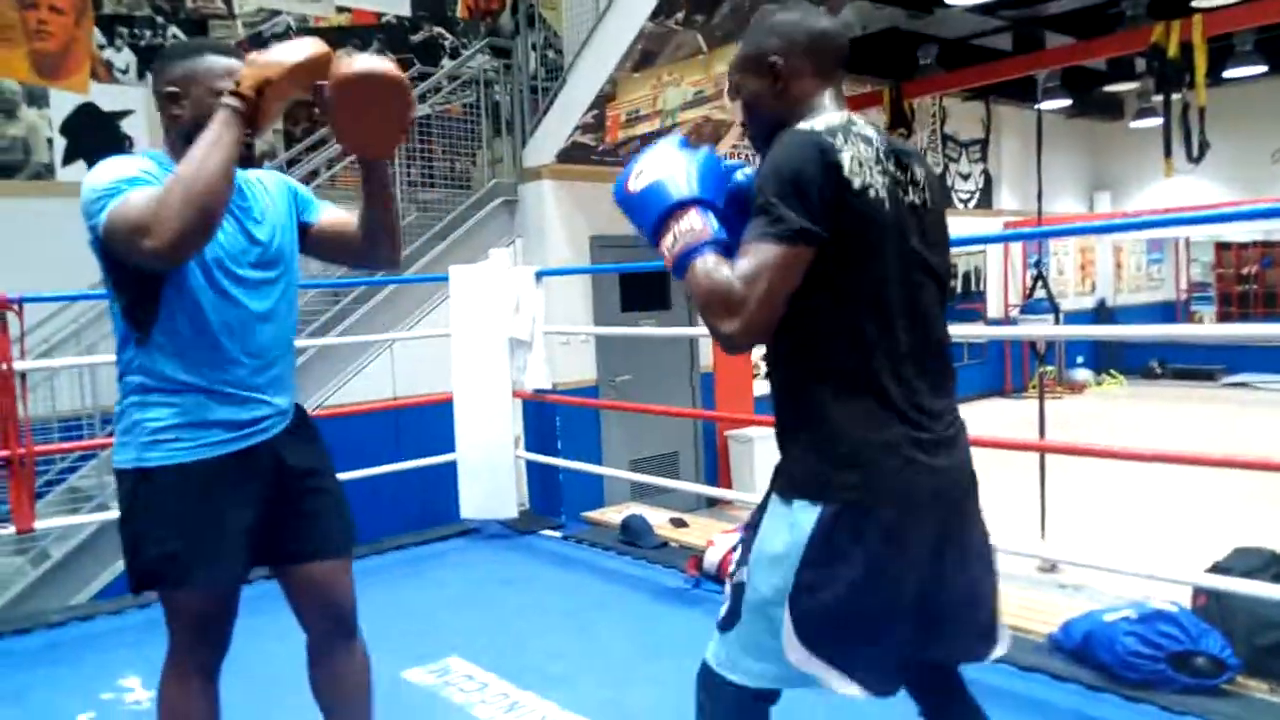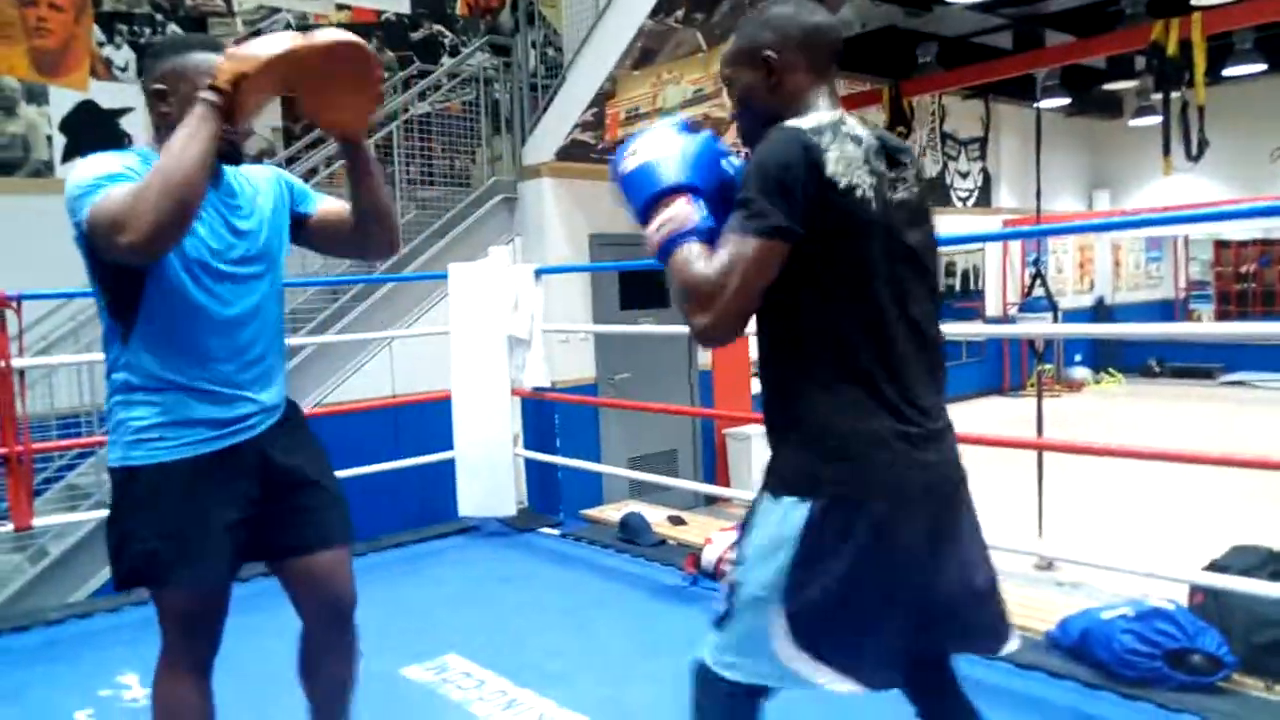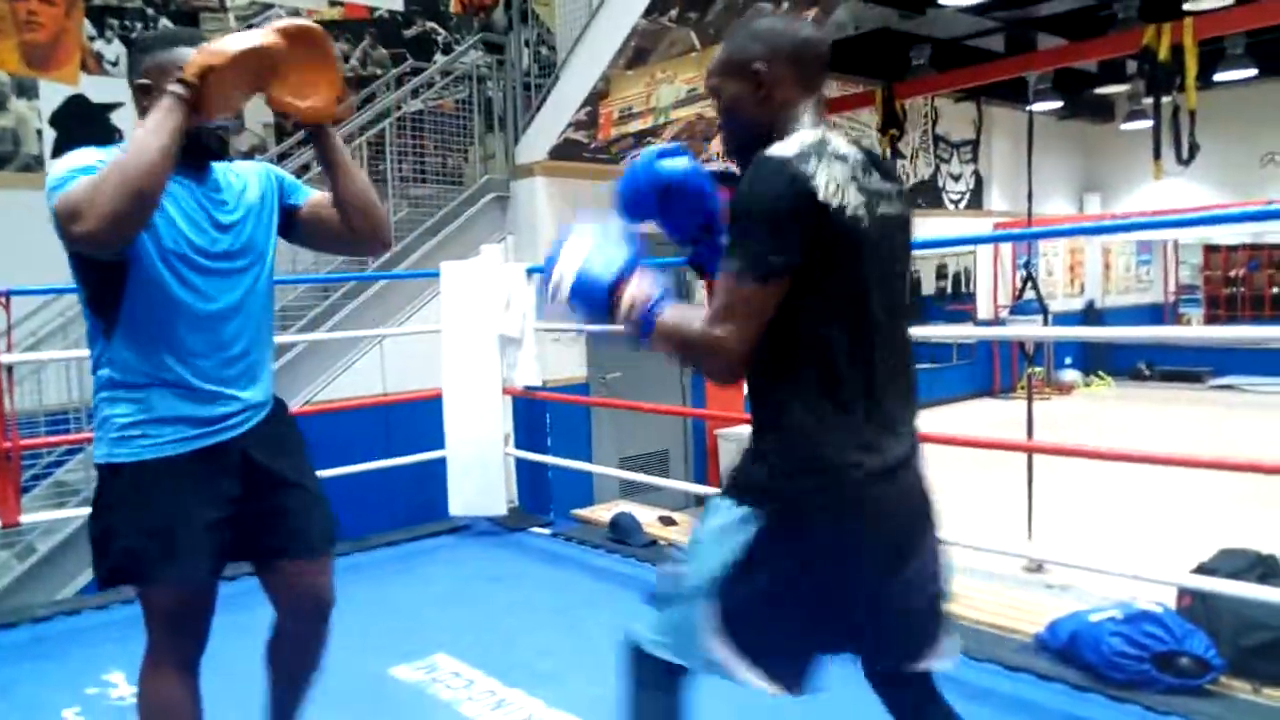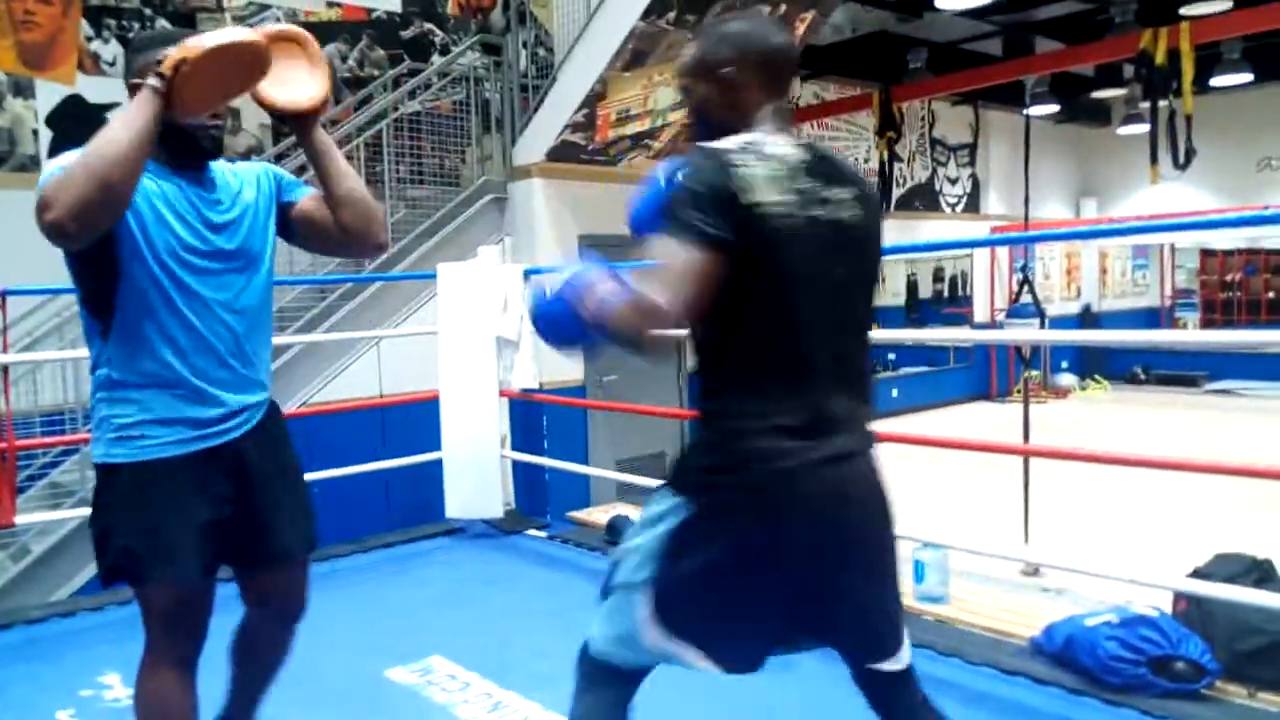
dt=0.1s
person 1, frame 1
left shoulder: (804, 154)
right shoulder: (907, 164)
left elbow: (738, 319)
left wrist: (680, 218)
right wrist: (753, 224)
left hip: (846, 480)
right hip: (933, 469)
person 1, frame 2
left shoulder: (792, 155)
right shoulder: (893, 159)
left elbow: (714, 315)
left wrist: (672, 213)
right wrist: (740, 216)
left hip: (839, 479)
right hip: (927, 468)
person 1, frame 3
left shoulder: (777, 176)
right shoulder: (875, 177)
left elbow: (724, 352)
left wrist: (626, 285)
right wrist: (709, 241)
left hip: (798, 484)
right hip: (889, 479)
left knee: (657, 655)
person 1, frame 4
left shoulder: (721, 170)
right shoulder: (852, 187)
left elbow: (656, 317)
left wrist: (587, 295)
left hip: (741, 483)
right hip: (847, 479)
person 2, frame 1
left shoulder: (277, 192)
right shoulder: (120, 179)
left elbow: (379, 254)
right elbow: (167, 239)
left wrist: (372, 158)
right wrist: (235, 111)
left hip: (282, 435)
right hip: (181, 453)
left knee: (335, 614)
right knee: (198, 645)
person 2, frame 2
left shoulder: (270, 187)
right shoulder: (107, 175)
left elbow: (379, 241)
right elbow: (140, 235)
left wrist: (352, 139)
right wrist: (208, 107)
left hip: (273, 431)
right hip: (172, 452)
left knee: (332, 601)
right knee: (192, 641)
person 2, frame 3
left shoulder: (260, 183)
right shoulder: (88, 169)
left elbow: (370, 238)
right elbow: (98, 227)
left wrist: (320, 127)
right wrist: (179, 100)
left hip: (259, 428)
right hip: (157, 448)
left knee: (311, 601)
right knee: (178, 638)
person 2, frame 4
left shoulder: (257, 183)
right shoulder: (106, 181)
left elbow: (366, 238)
right elbow: (66, 217)
left wrist: (310, 127)
right wrist: (150, 93)
left hip: (251, 433)
right hip: (152, 451)
left knee: (282, 604)
right knee: (176, 635)
